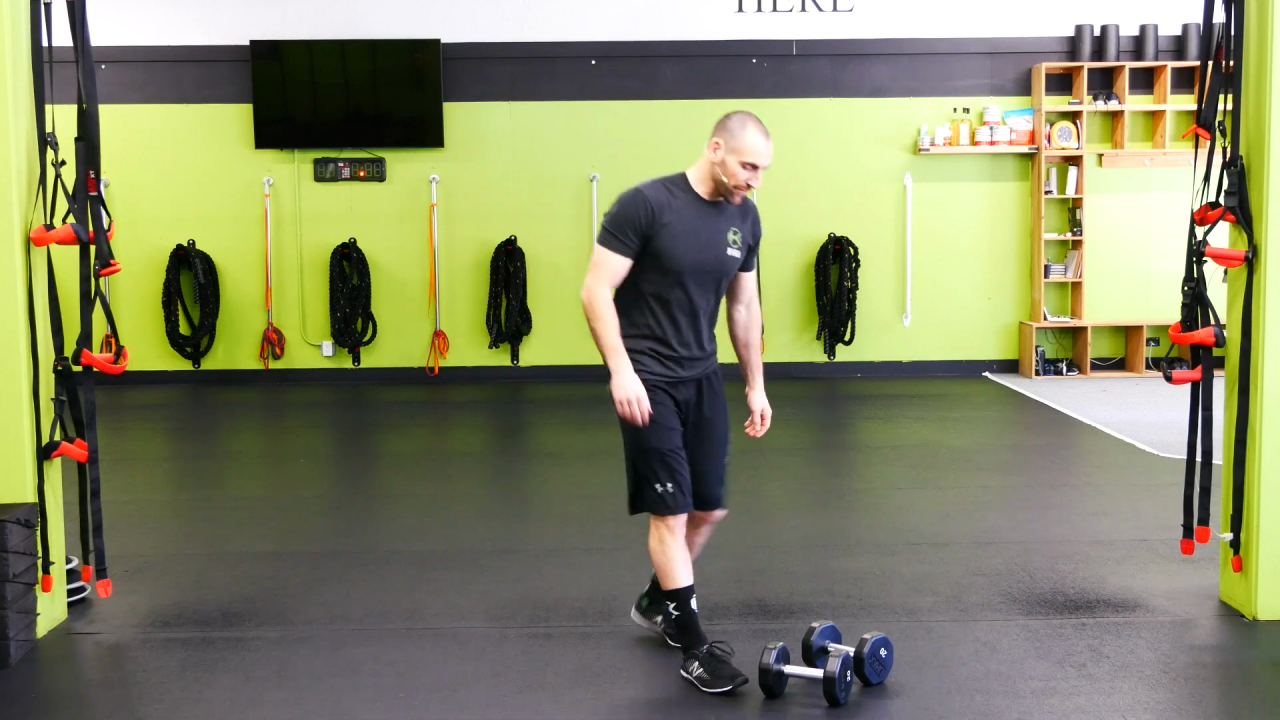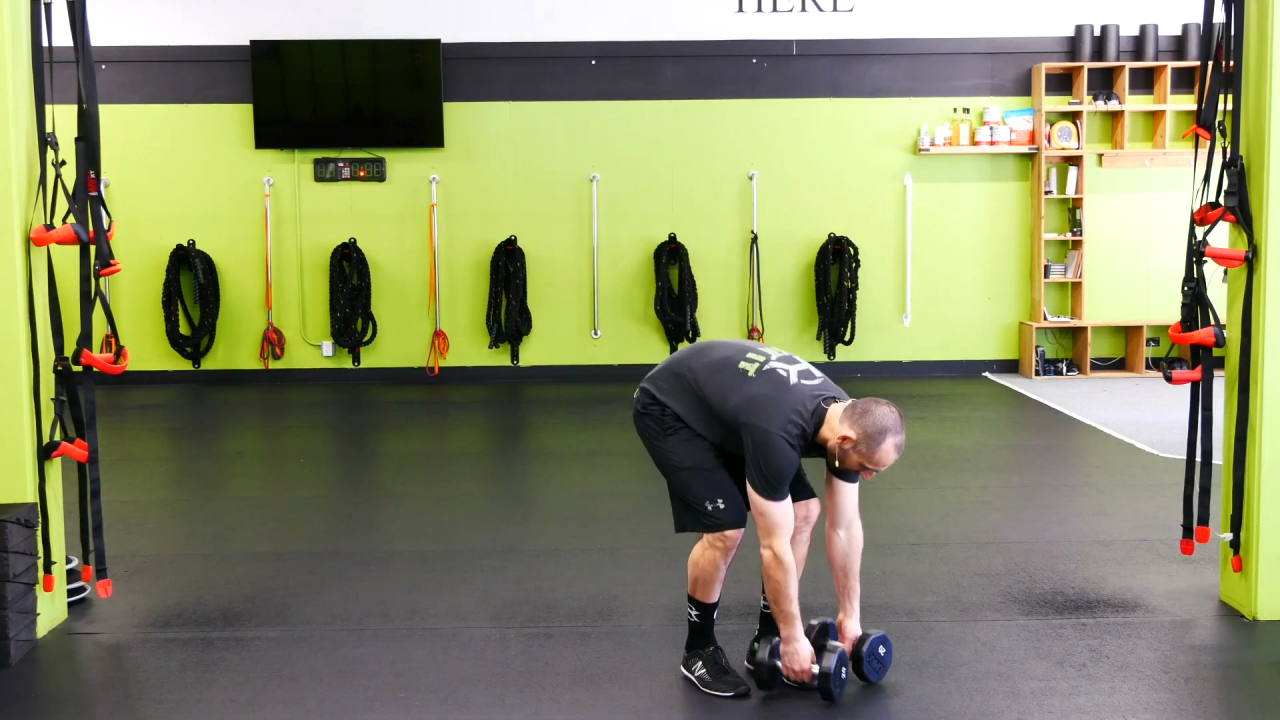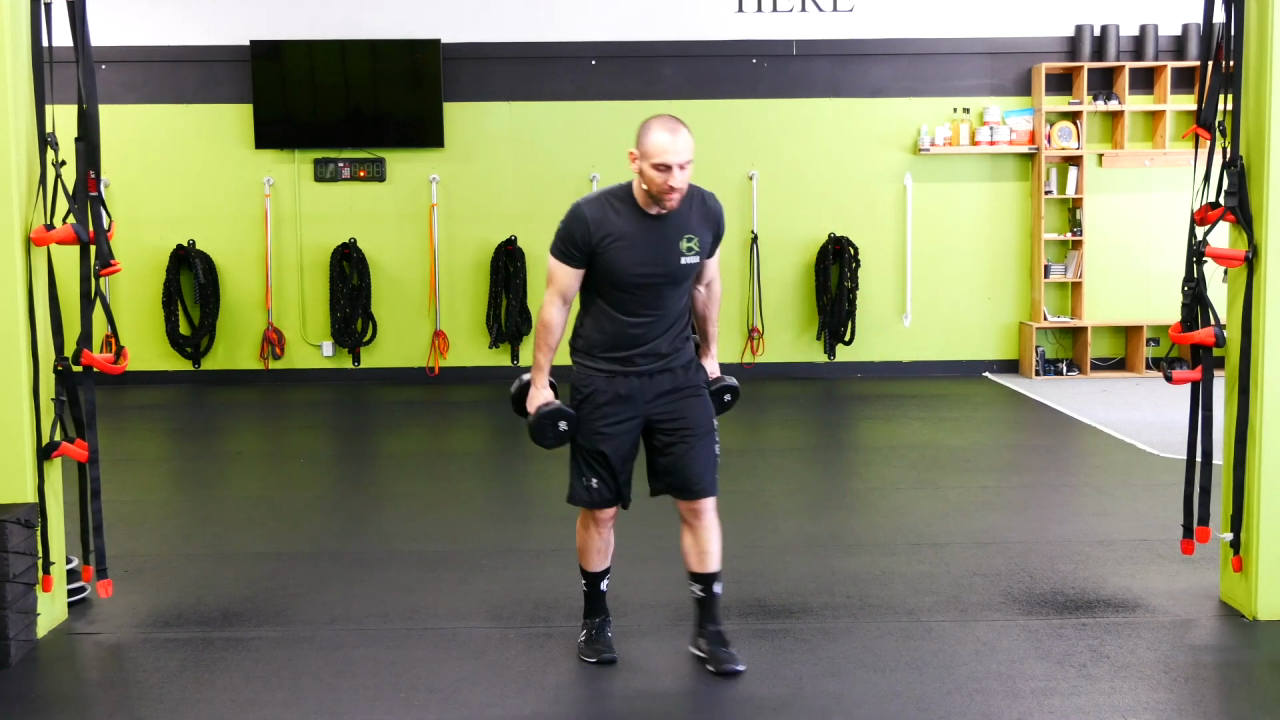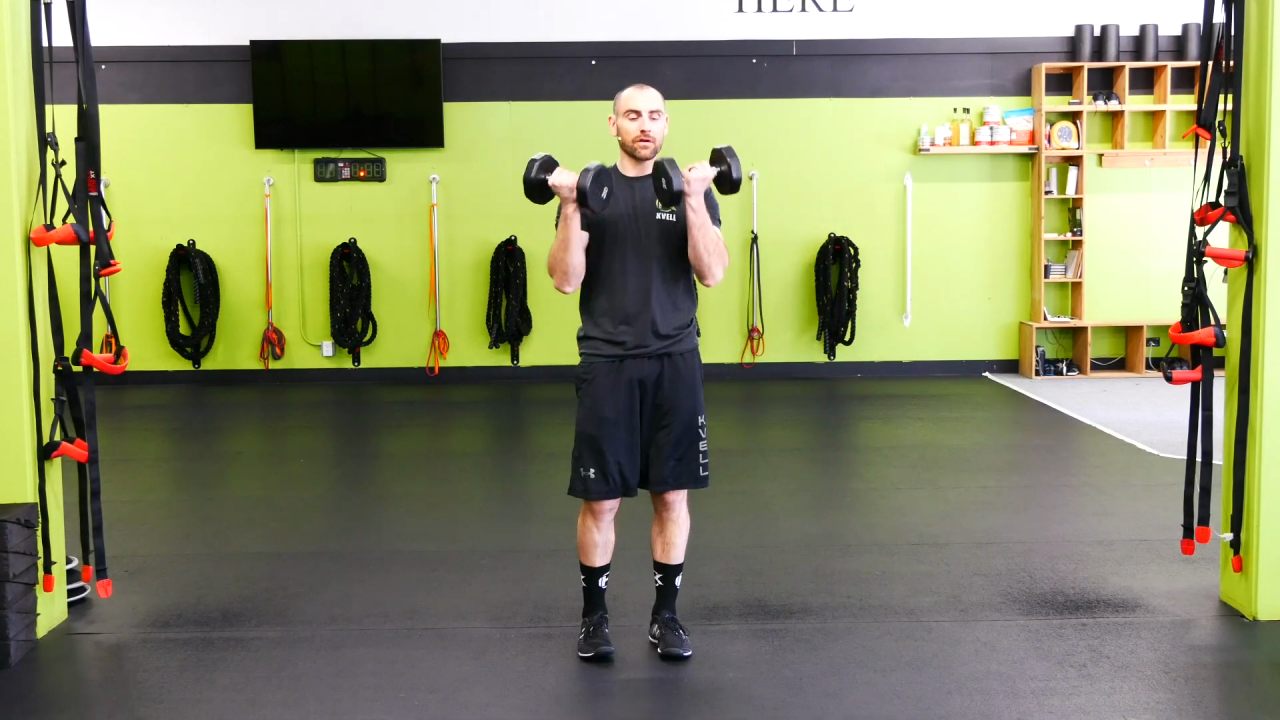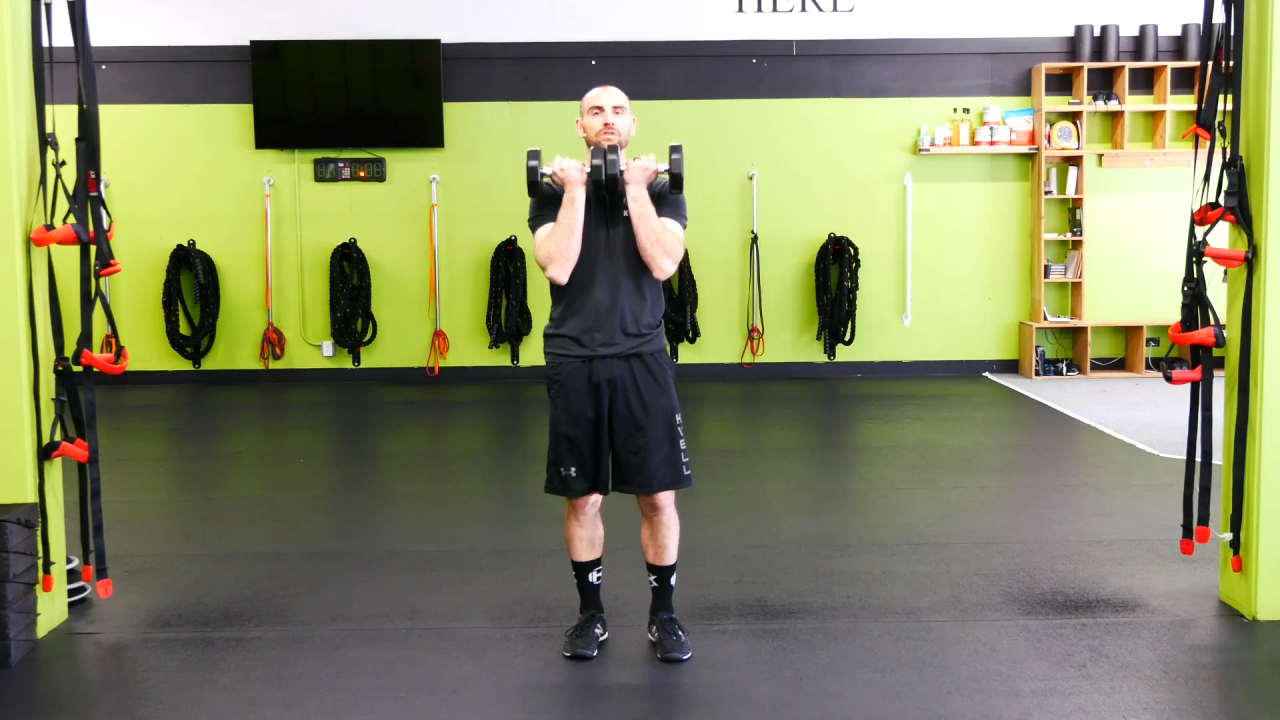
dt=1s
person 1, frame 1
left shoulder: (746, 219)
right shoulder: (646, 204)
left elbow: (744, 306)
right elbow: (596, 291)
left wrist: (756, 385)
right wrist: (621, 370)
left hip: (702, 376)
right hip: (647, 381)
left knee: (708, 508)
right knee: (672, 512)
left ankle: (655, 602)
right ankle: (692, 645)
person 1, frame 2
left shoulder: (848, 421)
right shoulder: (777, 434)
left elbow: (845, 528)
right elbow: (774, 547)
left wrist: (850, 616)
right wrist: (793, 638)
left hip: (720, 397)
right hip: (668, 408)
left knee: (804, 511)
right knee: (726, 528)
left ankle: (767, 640)
right ankle: (699, 651)
person 1, frame 3
left shoulder: (705, 211)
right shoulder: (590, 218)
right elbow: (557, 302)
left wrist: (709, 353)
right wrist: (540, 381)
left hip: (677, 375)
right hip: (605, 380)
left knee: (700, 501)
right knee: (600, 509)
left ankle: (708, 626)
right ankle: (595, 618)
person 1, frame 4
left shoulder: (689, 188)
left elbow: (712, 273)
right elbow: (565, 281)
left wrist: (695, 201)
right wrist: (569, 207)
left hip: (674, 361)
right hip: (606, 363)
left knee: (671, 495)
right knee: (599, 500)
left ankle: (665, 613)
right ankle: (593, 615)
person 1, frame 5
left shoulder: (661, 190)
right shoulder: (552, 192)
left elbow: (663, 264)
right elbow: (558, 268)
left wrist: (635, 189)
right wrist: (575, 191)
left hip: (642, 358)
right hip: (574, 361)
left knee: (658, 495)
right knee: (582, 497)
left ankle: (662, 613)
right ankle: (591, 612)
